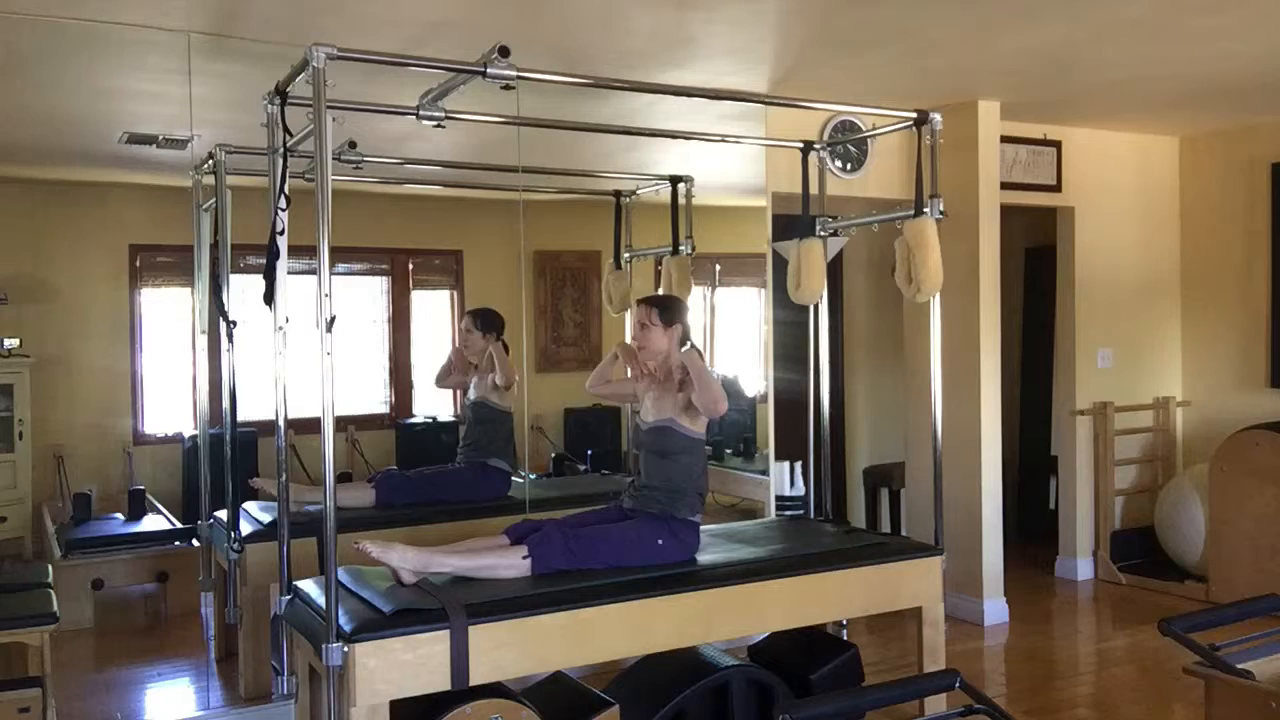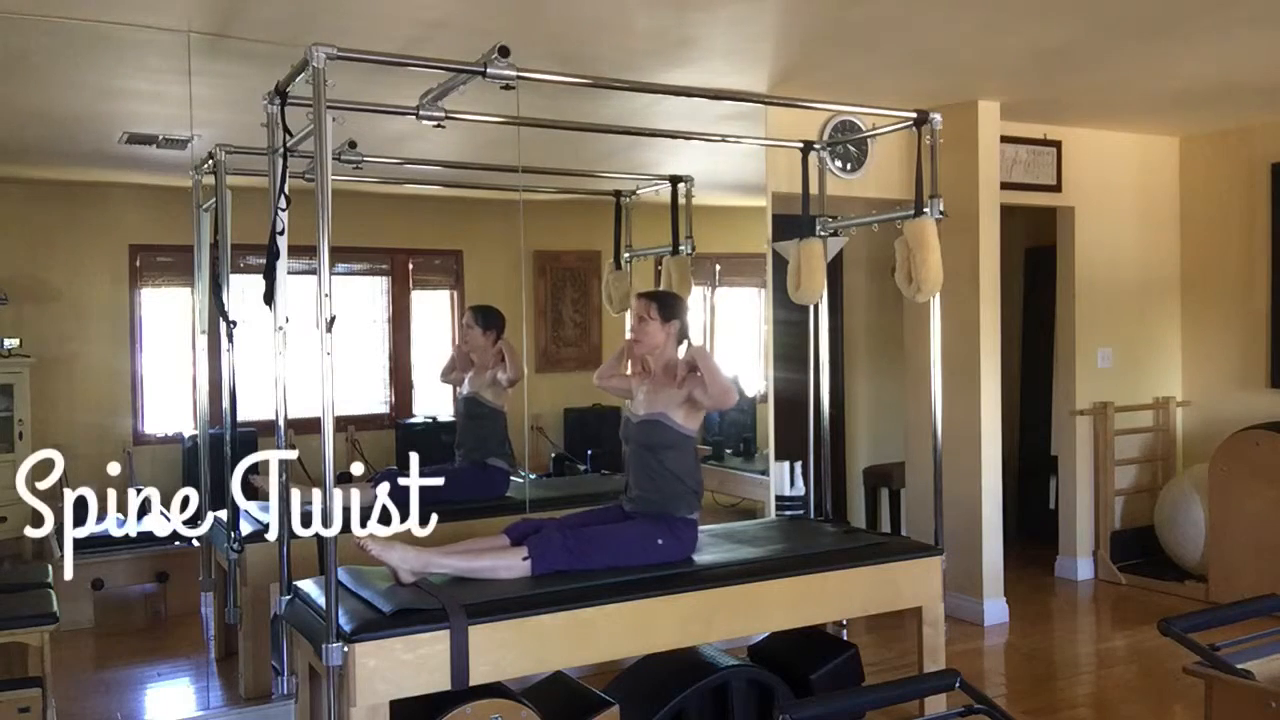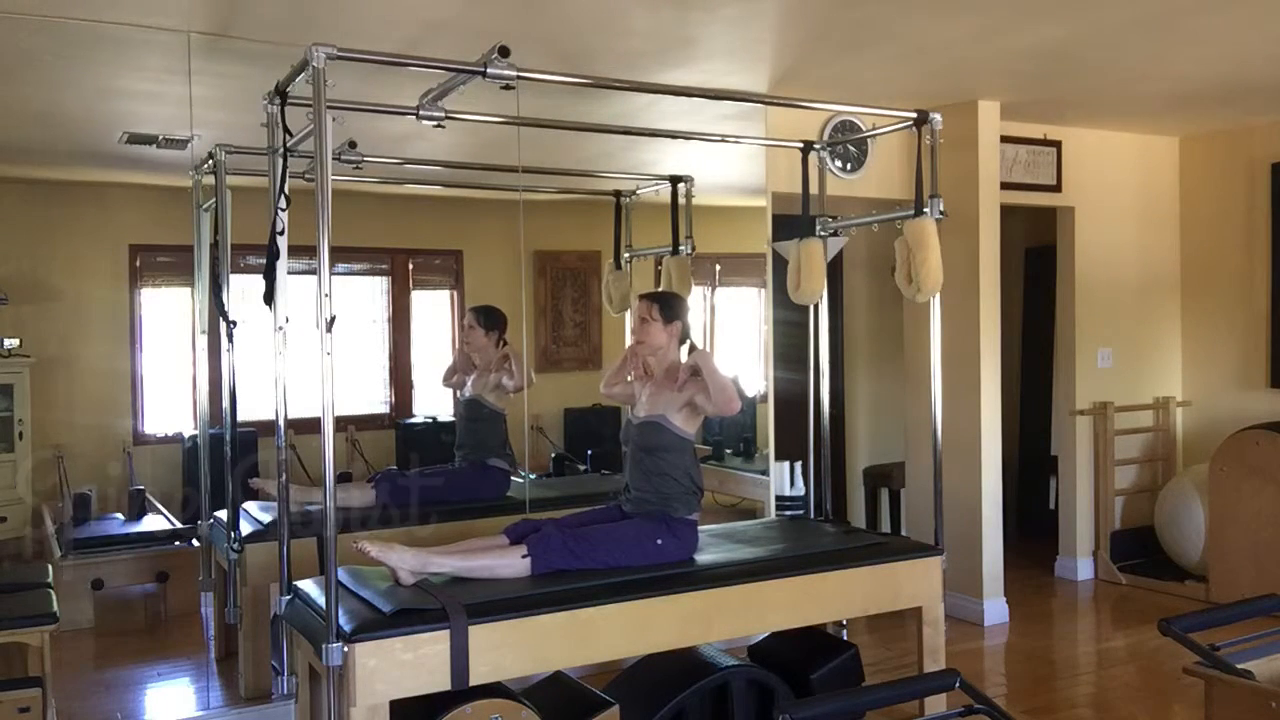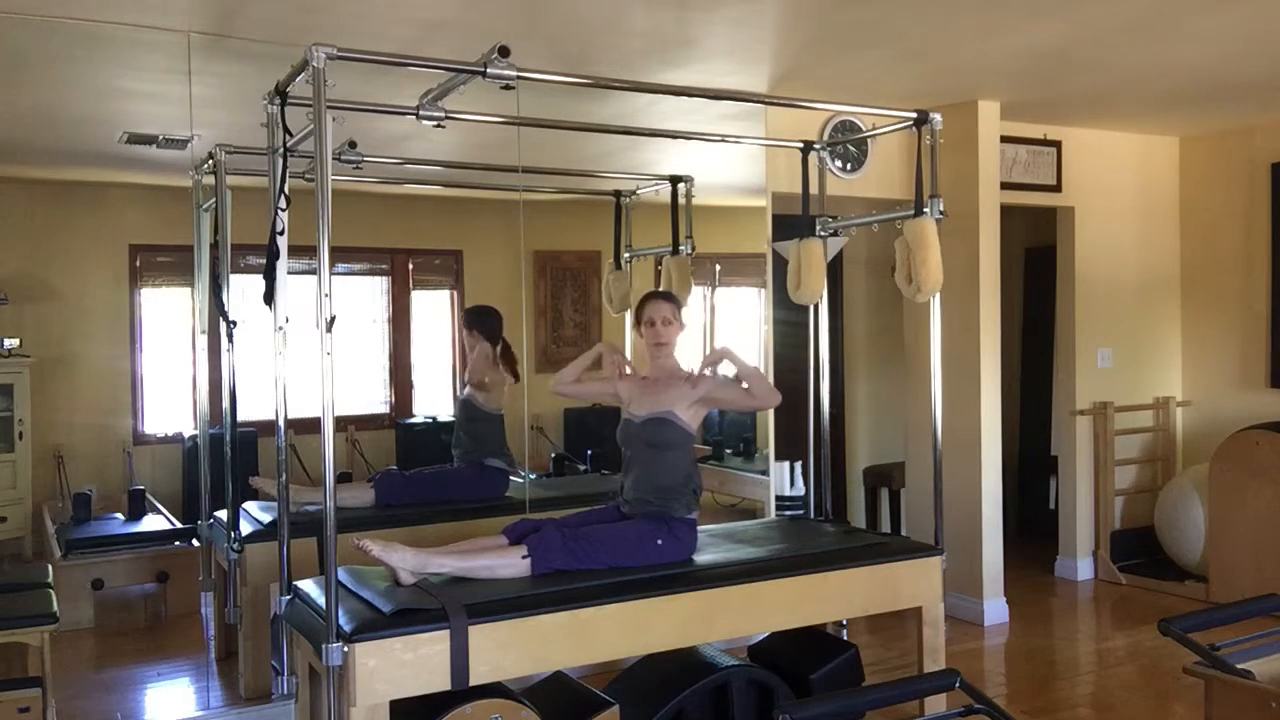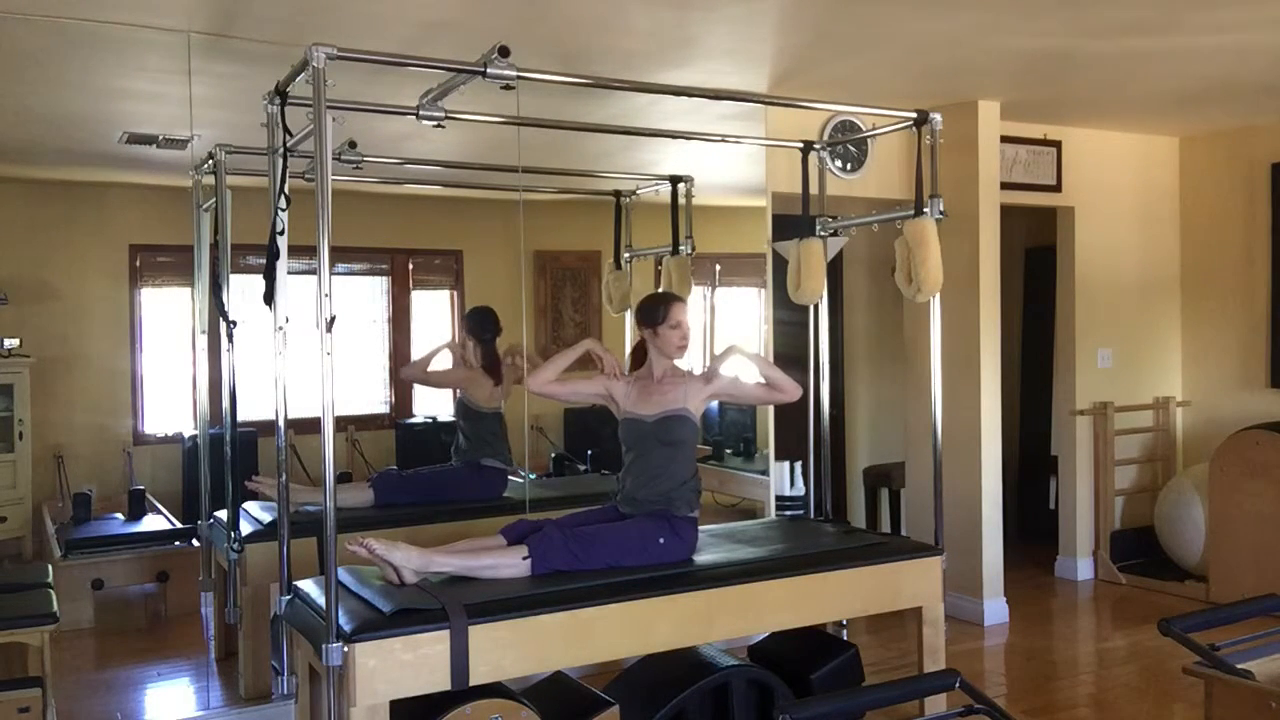
dt=1s
person 1, frame 1
left shoulder: (690, 388)
right shoulder: (647, 385)
left elbow: (718, 406)
right elbow: (594, 386)
left wrist: (691, 360)
right wrist: (617, 353)
left hip: (673, 529)
right hip: (635, 511)
left knee: (559, 547)
right knee: (534, 530)
left ankle: (424, 561)
right ankle: (422, 560)
person 1, frame 2
left shoulder: (689, 386)
right shoulder: (643, 382)
left elbow: (728, 398)
right elbow: (602, 378)
left wrist: (699, 354)
right wrist: (626, 349)
left hip: (670, 527)
right hip: (633, 511)
left knee: (556, 549)
right knee: (534, 530)
left ankle: (422, 562)
right ankle: (421, 559)
person 1, frame 3
left shoulder: (689, 389)
right shoulder: (645, 386)
left elbow: (730, 404)
right elbow: (607, 387)
left wrist: (702, 359)
right wrist: (630, 354)
left hip: (669, 528)
right hip: (631, 512)
left knee: (555, 547)
right knee: (532, 530)
left ankle: (422, 563)
right ankle: (418, 559)
person 1, frame 4
left shoulder: (698, 387)
right shoulder: (628, 387)
left elbow: (769, 398)
right elbow: (560, 384)
left wrist: (729, 355)
right wrist: (599, 351)
left hip: (669, 529)
right hip: (627, 513)
left knee: (555, 548)
right knee: (531, 529)
left ankle: (424, 563)
right ankle: (419, 561)
person 1, frame 5
left shoulder: (700, 385)
right shoulder: (618, 387)
left elbow: (790, 393)
right elbow: (536, 383)
left wrist: (740, 352)
right wrist: (587, 346)
left hip: (671, 526)
right hip: (625, 512)
left knee: (556, 548)
right knee: (530, 530)
left ankle: (423, 561)
right ankle: (418, 562)
person 2, frame 1
left shoulder: (496, 378)
right shoulder: (476, 377)
left elbow: (507, 379)
right elbow: (440, 381)
left wrist: (496, 347)
right wrist: (455, 355)
left hip: (490, 475)
right hip: (470, 469)
left knee: (403, 487)
right knee: (391, 480)
left ankle: (304, 495)
right ankle: (303, 492)
person 2, frame 2
left shoulder: (495, 375)
right shoulder: (473, 374)
left elbow: (515, 374)
right elbow: (445, 376)
left wrist: (505, 345)
right wrist: (458, 352)
left hip: (488, 473)
right hip: (470, 467)
left knee: (401, 487)
right knee: (392, 481)
left ankle: (304, 494)
right ankle: (302, 492)
person 2, frame 3
left shoulder: (499, 376)
right shoulder: (475, 376)
left elbow: (521, 382)
right elbow: (447, 380)
left wrist: (510, 351)
right wrist: (460, 355)
left hip: (489, 474)
right hip: (468, 469)
left knee: (402, 487)
right knee: (389, 480)
left ankle: (301, 496)
right ankle: (303, 494)
person 2, frame 4
left shoulder: (489, 376)
right shoulder: (487, 372)
left elbow: (473, 378)
left wrist: (482, 350)
right wrist: (480, 351)
left hip: (486, 475)
right hip: (471, 468)
left knee: (399, 487)
right knee: (392, 479)
left ankle: (300, 495)
right ankle: (301, 493)
person 2, frame 5
left shoulder: (468, 376)
right shoulder: (506, 374)
left elbow: (408, 373)
left wrist: (444, 348)
right wrist: (517, 352)
left hip: (483, 476)
right hip: (484, 471)
left knee: (395, 487)
right knee: (393, 480)
left ankle: (297, 496)
right ankle: (302, 491)
